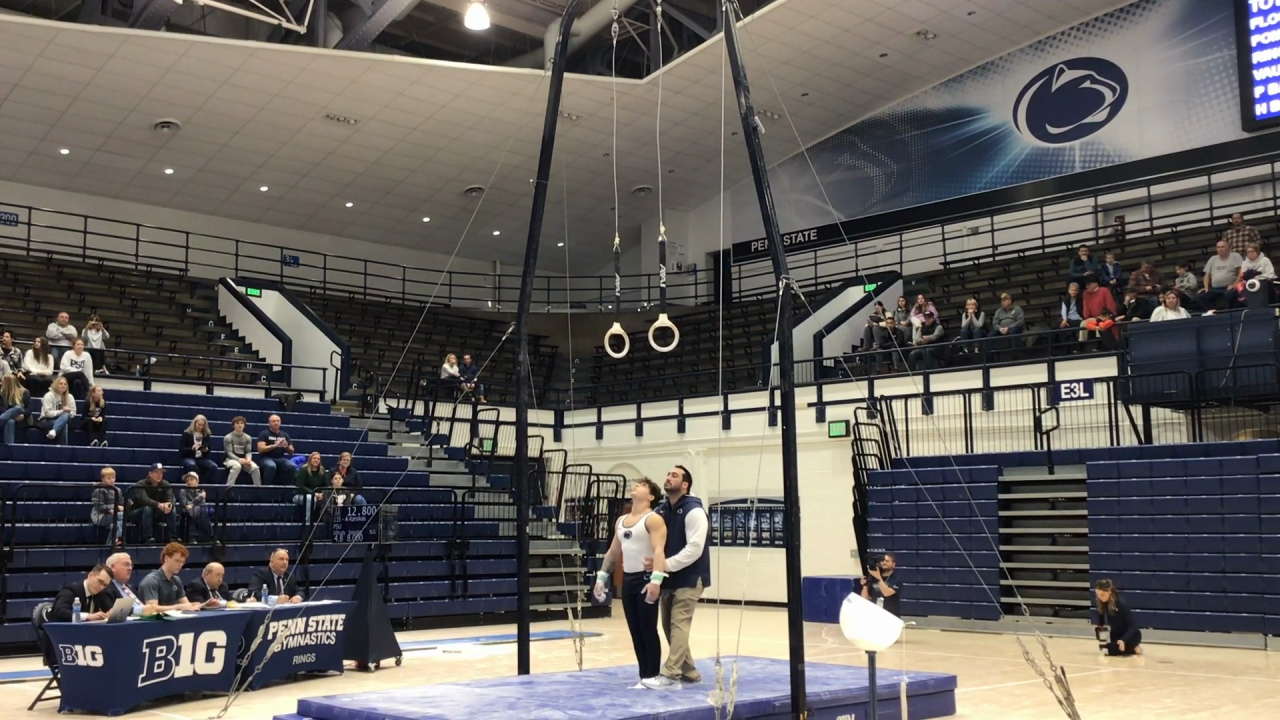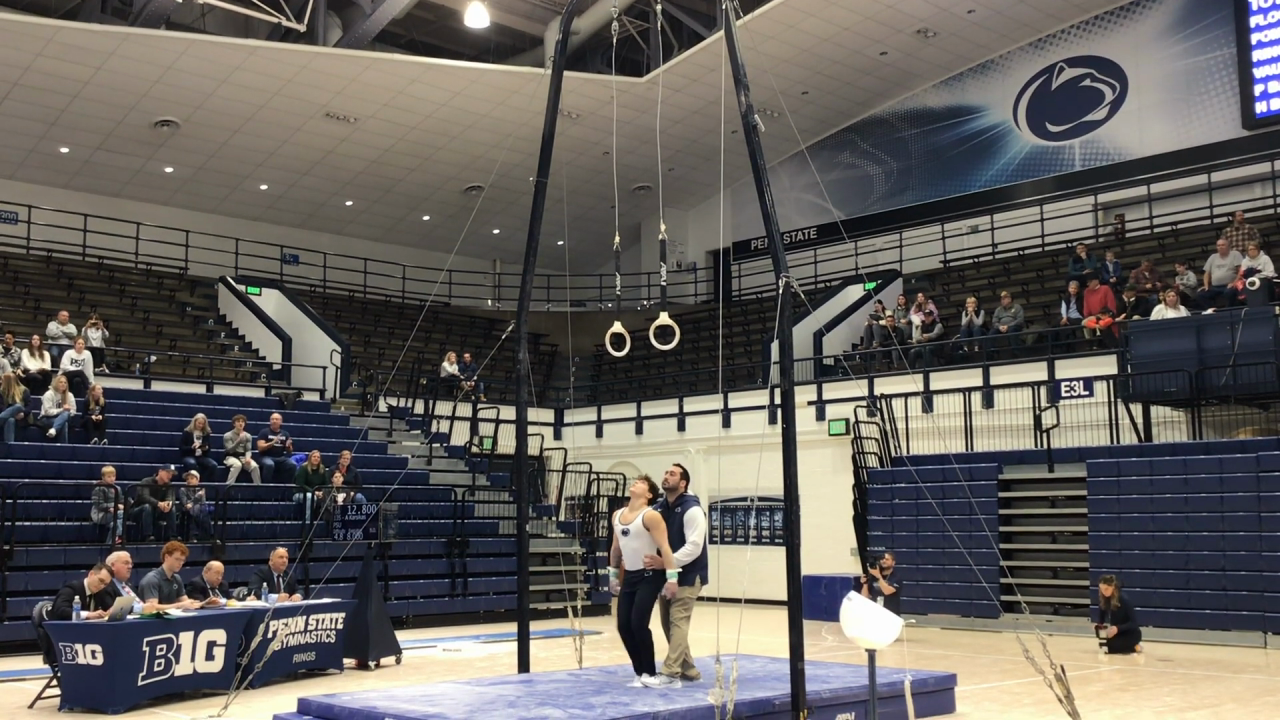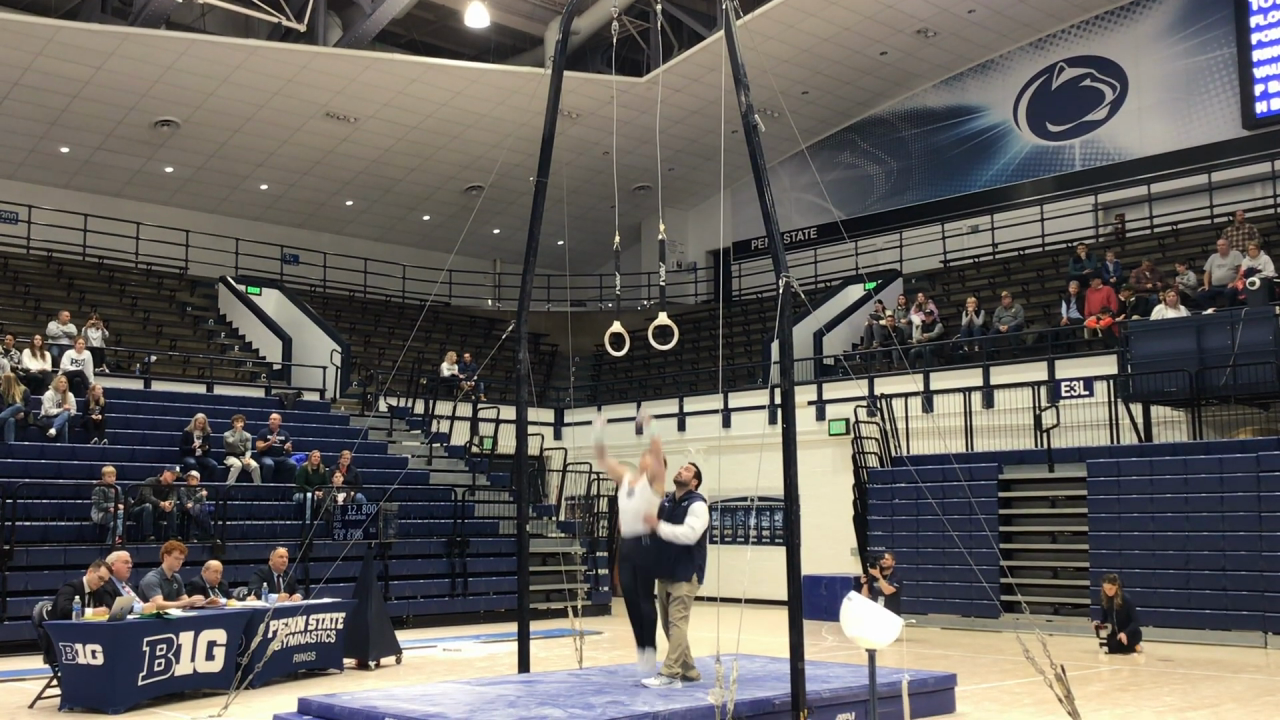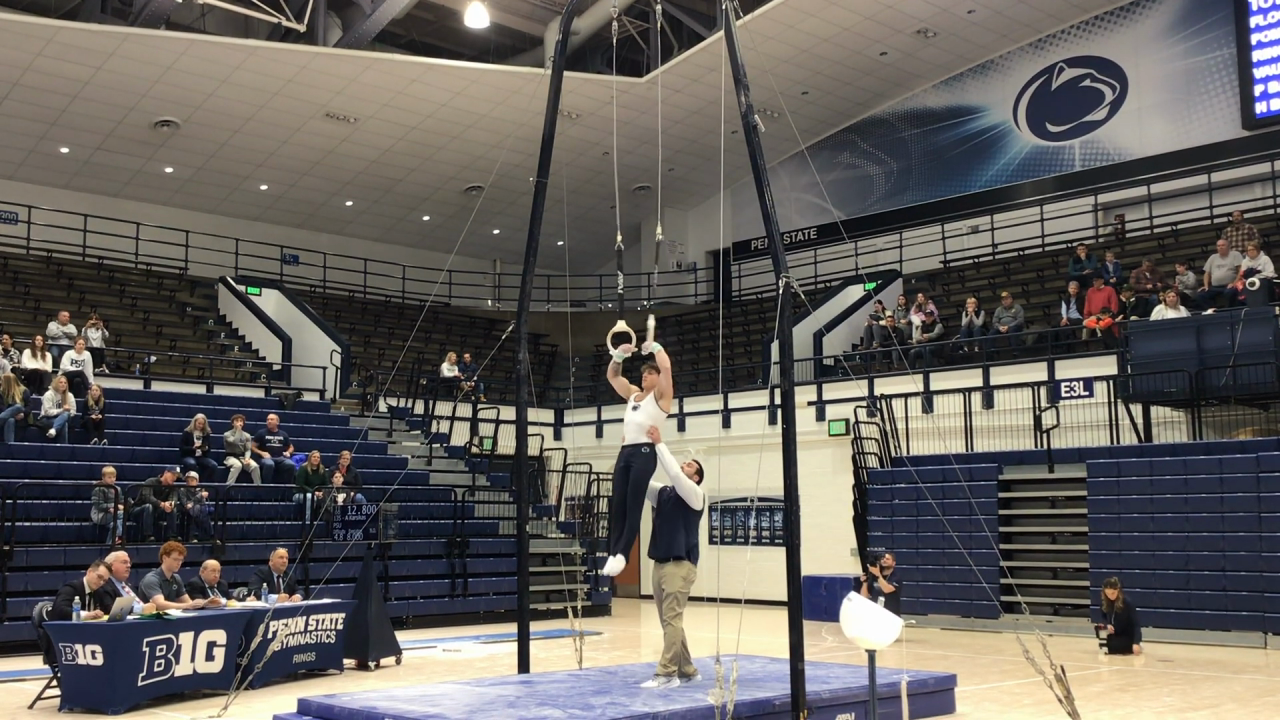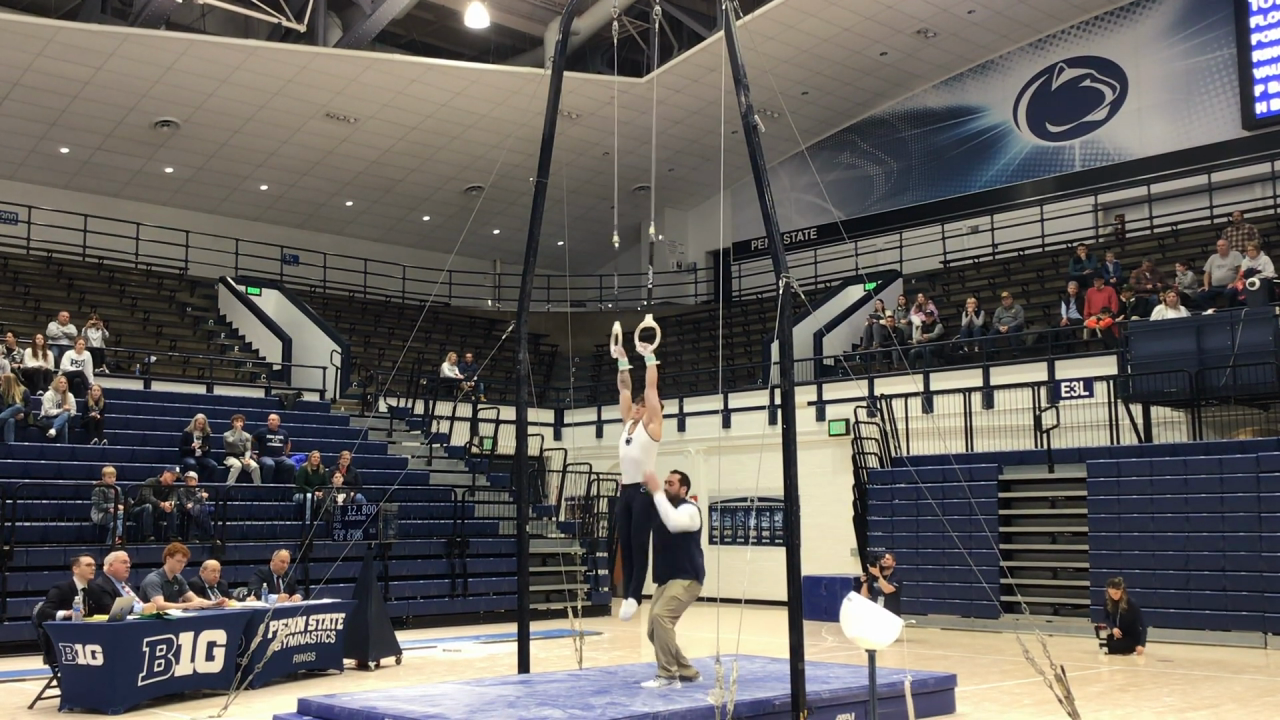
dt=0.5s
person 1, frame 1
left shoulder: (653, 520)
right shoulder: (621, 521)
left elbow: (658, 551)
right elbow: (613, 552)
left wrist: (656, 580)
right wrist: (601, 578)
left hip: (645, 579)
right hip: (628, 580)
left knee: (648, 630)
right knee: (635, 632)
left ankle: (652, 677)
right ankle: (644, 676)
person 1, frame 2
left shoulder: (650, 516)
right shoulder: (618, 515)
left elbow: (665, 548)
right elbow: (615, 547)
left wrist: (671, 577)
right wrist: (613, 574)
left hip: (649, 577)
right hip: (629, 578)
left knee: (638, 626)
right knee: (623, 627)
left ankle: (649, 673)
right ankle: (642, 672)
person 1, frame 3
left shoulder: (654, 477)
right shoulder: (625, 476)
left elbow: (657, 451)
right elbow: (602, 459)
left wrist: (650, 429)
right wrist: (598, 433)
left hip: (645, 543)
right hip: (626, 545)
left knee: (645, 597)
right knee: (631, 598)
left ankle: (649, 648)
right ankle: (641, 646)
person 1, frame 4
left shoulder: (661, 395)
right shoulder: (633, 395)
left elbow: (667, 369)
right elbow: (612, 376)
left wrist: (655, 347)
right wrist: (619, 355)
left hip: (645, 452)
right hip: (626, 453)
left knee: (633, 505)
right knee: (617, 506)
left ankle: (621, 554)
right ankle: (612, 553)
person 1, frame 5
left shoulder: (651, 424)
right shoulder: (629, 422)
left elbow: (651, 388)
right elbow: (624, 388)
left wrist: (649, 357)
right wrist: (622, 361)
left hip: (643, 491)
right hip: (625, 492)
left knee: (639, 545)
right knee: (625, 546)
left ankle: (633, 596)
right ankle: (627, 595)
person 2, frame 1
left shoulder: (694, 511)
right shoulder: (661, 511)
left elbow: (695, 549)
left wrist: (665, 565)
right wrist: (644, 560)
left hip: (688, 578)
right hip: (668, 579)
left knee: (679, 625)
right knee: (670, 626)
left ankle: (670, 675)
right ankle: (688, 671)
person 2, frame 2
left shoulder: (691, 510)
right shoulder: (659, 508)
left elbow: (694, 547)
left wrist: (664, 562)
right wrist: (643, 557)
left hip: (687, 576)
left knee: (678, 623)
right knee: (669, 624)
left ankle: (670, 674)
right ankle: (688, 670)
person 2, frame 3
left shoulder: (697, 505)
right shoulder: (665, 503)
left elbow: (689, 535)
right elbow: (654, 530)
left wrist: (660, 526)
left hip: (685, 574)
right hip: (664, 572)
left knee: (677, 623)
right knee: (669, 624)
left ankle: (670, 674)
right ankle: (688, 670)
person 2, frame 4
left shoulder: (694, 494)
right shoulder: (662, 492)
left elbow: (675, 475)
left wrist: (659, 444)
left hip: (680, 564)
right hip: (660, 563)
left knee: (672, 619)
right knee: (669, 620)
left ankle: (667, 673)
right ankle: (686, 670)
person 2, frame 5
left shoulder: (689, 511)
right shoulder: (659, 511)
left elbow: (674, 523)
left wrist: (656, 493)
left hip: (686, 579)
right hip: (665, 579)
left knee: (661, 617)
right knee: (655, 630)
left ankle: (667, 675)
right ankle: (686, 671)
